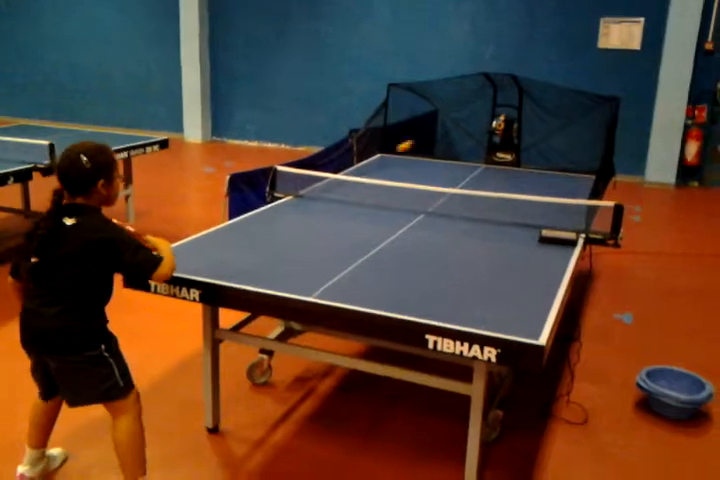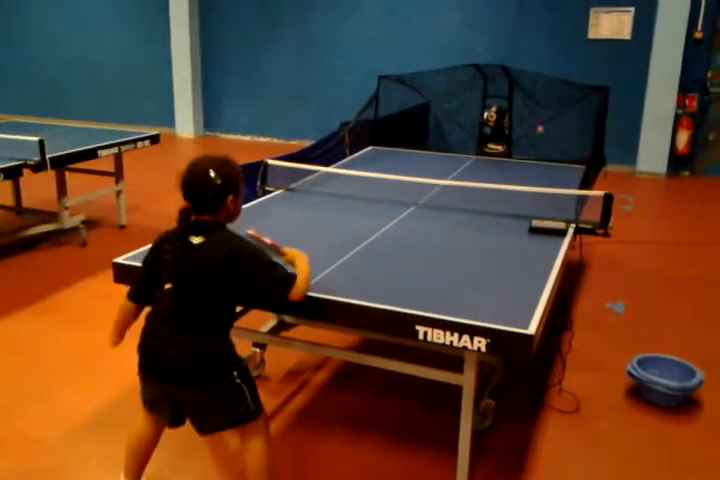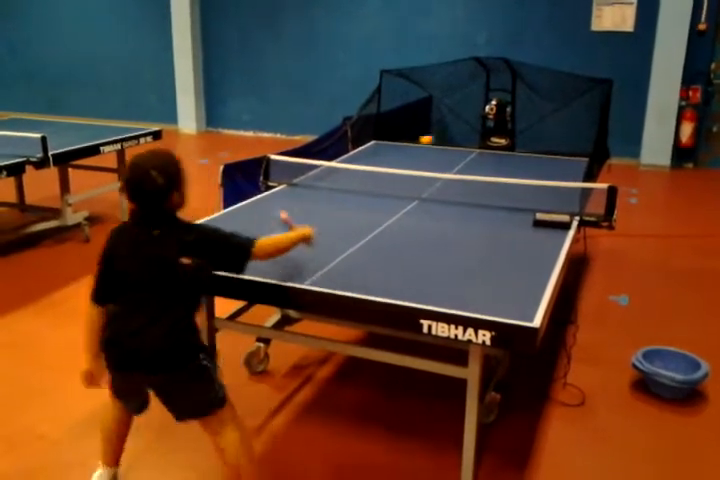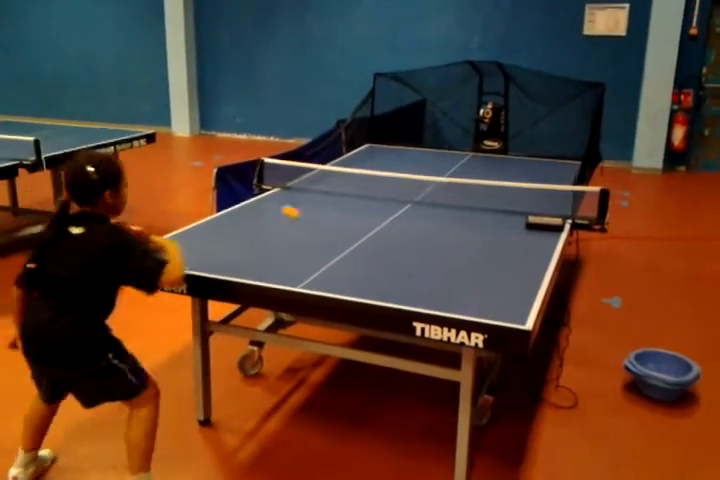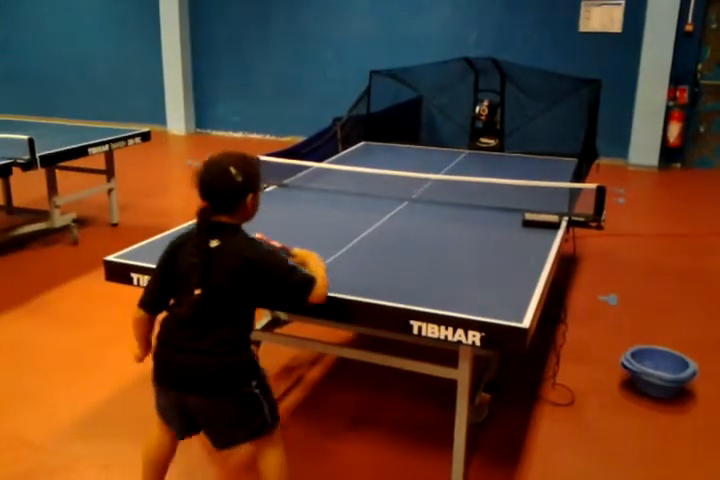
dt=1s
person 1, frame 1
left shoulder: (44, 224)
right shoulder: (107, 234)
left elbow: (17, 279)
right elbow: (161, 272)
right wrist: (163, 246)
left hip: (34, 330)
right hip: (78, 336)
left knee: (51, 392)
right knee: (125, 405)
person 1, frame 2
left shoulder: (166, 244)
right shoulder: (238, 251)
left elbow: (133, 303)
right elbow: (296, 291)
left wrist: (116, 334)
right wrist: (301, 261)
left hip: (155, 358)
right hip: (207, 364)
left knee: (152, 418)
right knee: (253, 429)
person 1, frame 3
left shoulder: (119, 239)
right shoulder: (195, 239)
left elbow: (99, 304)
right elbow: (260, 250)
left wrist: (93, 359)
right wrist: (300, 233)
left hip: (121, 350)
right hip: (174, 352)
left knee: (121, 401)
right knee: (224, 422)
person 1, frame 4
left shoulder: (53, 233)
right shoulder: (116, 241)
left elbow: (21, 287)
right elbow: (171, 277)
left wrist: (20, 328)
right wrist: (168, 246)
left hip: (36, 340)
right hip: (81, 344)
left knee: (49, 395)
right knee: (145, 398)
person 1, frame 5
left shoulder: (179, 247)
right shoulder: (254, 256)
left elbow: (145, 312)
right elbow: (316, 293)
left wrist: (144, 347)
right wrist: (312, 261)
left hip: (171, 366)
right hip: (225, 374)
left knee: (167, 428)
right knee: (267, 441)
